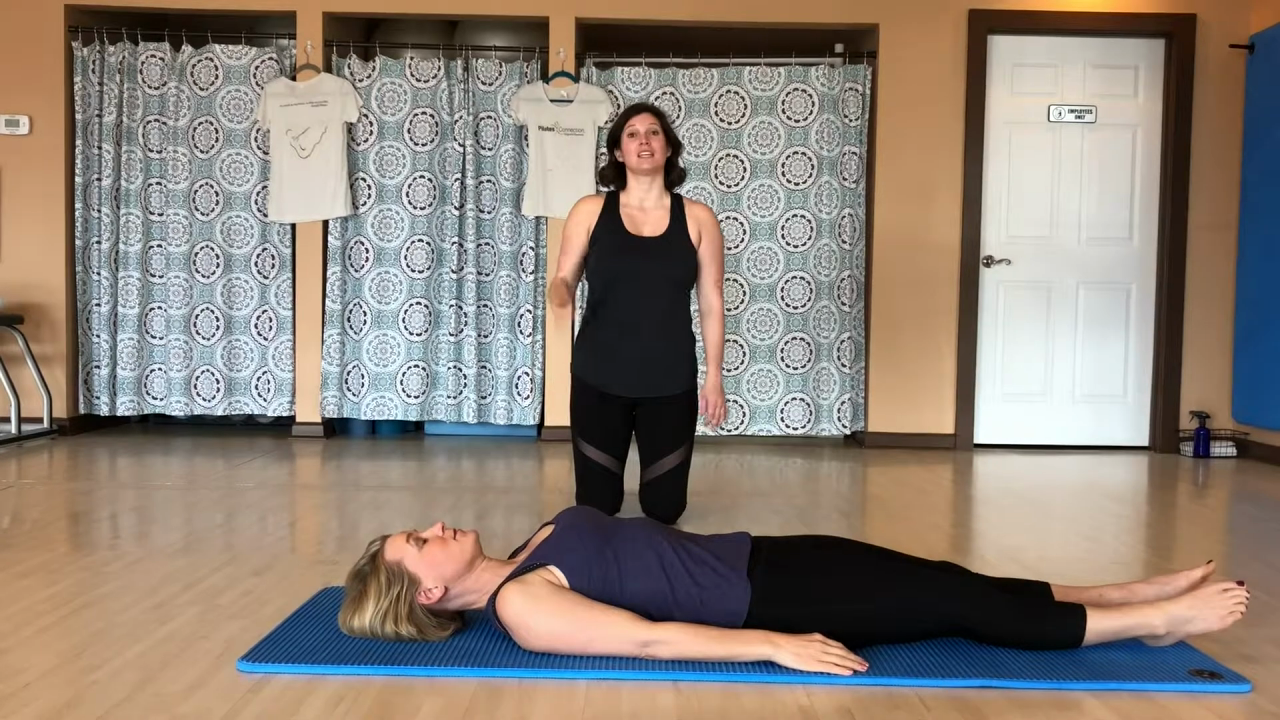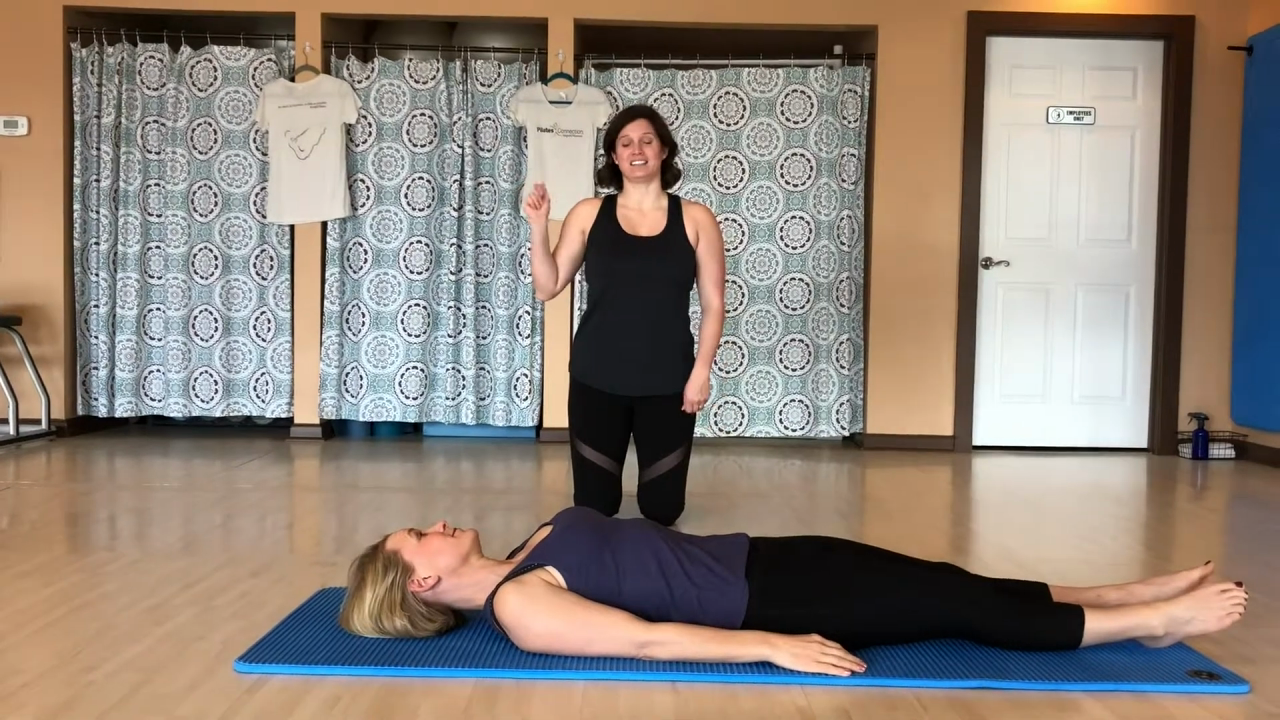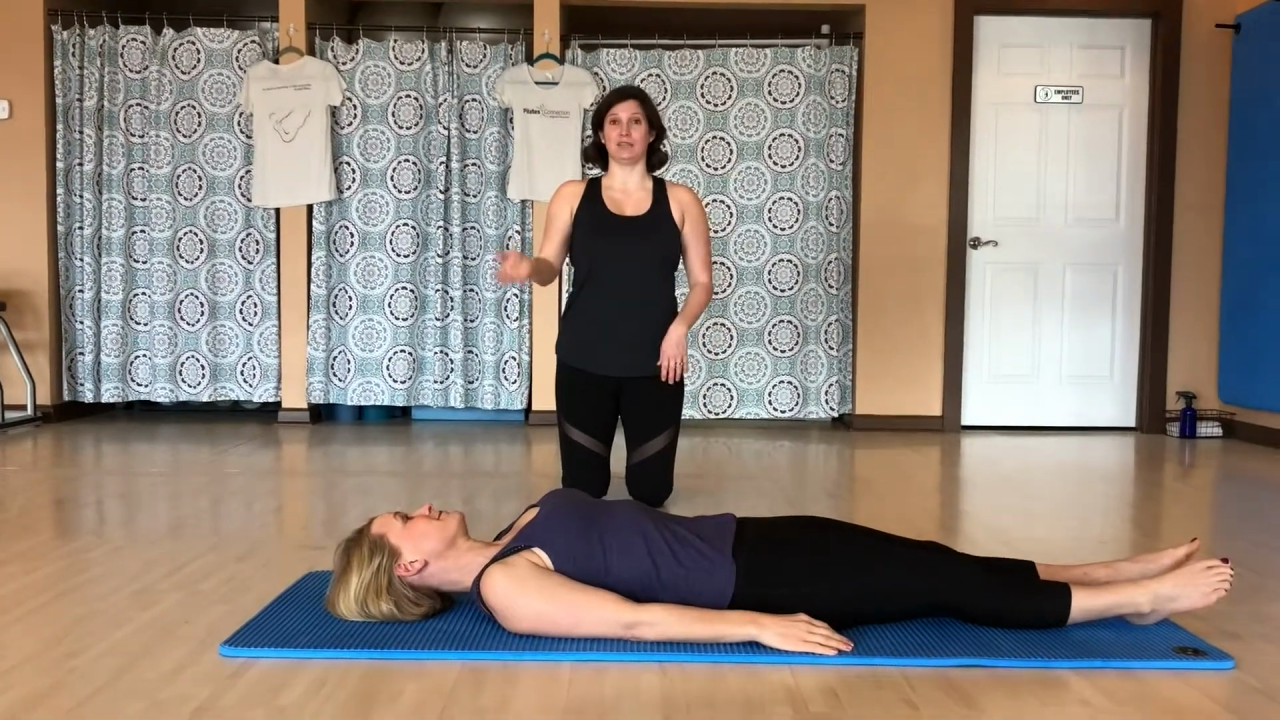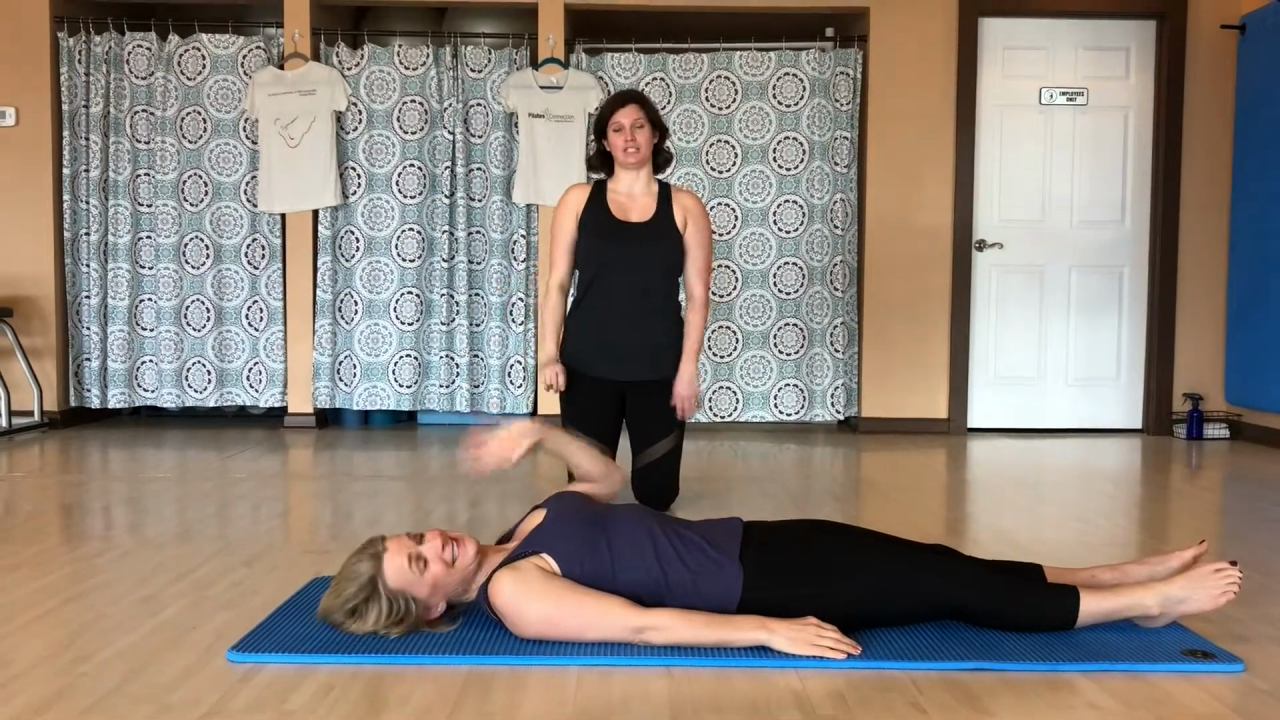
dt=1s
person 1, frame 1
left shoulder: (527, 562)
right shoulder: (522, 610)
right elbow: (650, 638)
right wrist: (775, 647)
left hip: (758, 556)
right hip: (757, 600)
left knee: (951, 583)
right knee: (963, 608)
left ankle: (1144, 594)
right ankle: (1156, 620)
person 1, frame 2
left shoulder: (524, 561)
right shoulder: (520, 609)
right elbow: (648, 639)
right wrist: (774, 649)
left hip: (756, 558)
right hip: (755, 602)
left knee: (948, 583)
right knee: (961, 610)
left ankle: (1142, 596)
right ankle: (1153, 621)
person 1, frame 3
left shoulder: (511, 544)
right shoulder: (507, 592)
right elbow: (635, 619)
right wrist: (761, 626)
left hip: (741, 539)
right hip: (743, 583)
left knee: (938, 563)
right knee: (948, 589)
left ankle: (1131, 574)
right ankle: (1141, 599)
person 1, frame 4
left shoulder: (525, 532)
right shoulder: (513, 597)
left elbow: (608, 477)
right elbow: (643, 625)
left wrist: (534, 432)
right wrist: (771, 632)
left hip: (750, 541)
right hip: (751, 589)
left knee: (949, 567)
right knee: (957, 595)
left ankle: (1139, 576)
right ankle: (1146, 603)
person 2, frame 1
left shoulder: (698, 218)
right shoulder: (591, 211)
left elbow: (712, 303)
right elbow: (563, 280)
left wrist: (714, 376)
right wrist: (558, 292)
left hip: (671, 383)
right hip: (599, 378)
left knee: (665, 508)
right knee: (596, 506)
left ankle: (654, 520)
person 2, frame 2
left shoulder: (696, 218)
right shoulder: (589, 213)
left elbow: (713, 303)
right elbow: (546, 288)
left wrist: (701, 370)
right wrist: (538, 226)
left hip: (667, 382)
right hip: (597, 380)
left knee: (662, 509)
right knee: (594, 506)
person 2, frame 3
left shoulder: (680, 199)
right shoulder: (572, 195)
left elbow: (701, 281)
right elbow: (550, 268)
left wrist: (680, 328)
right wrist: (528, 265)
left hip: (653, 362)
right hip: (583, 361)
left knee: (651, 490)
right knee: (582, 488)
person 2, frame 4
left shoulder: (685, 205)
right shoulder: (578, 199)
left elbow: (698, 293)
right elbow: (558, 282)
left wrist: (688, 367)
right wrist: (549, 353)
left hip: (658, 370)
right hip: (589, 366)
left knee: (657, 495)
